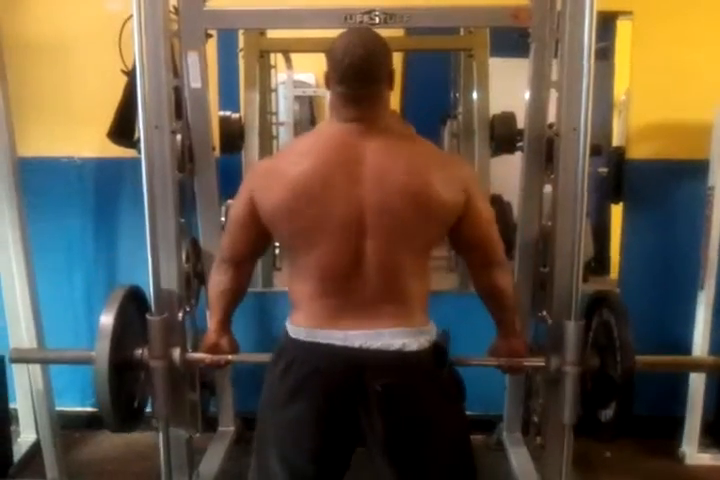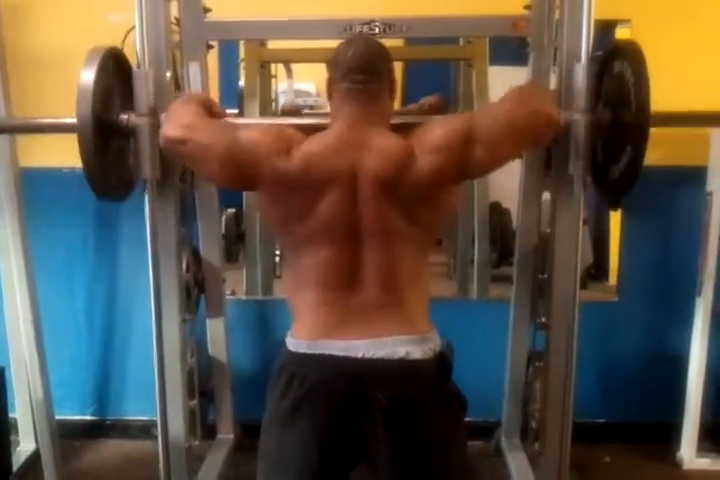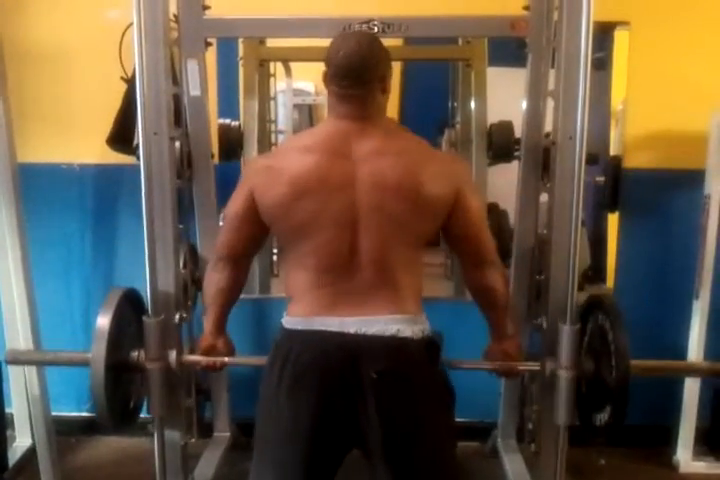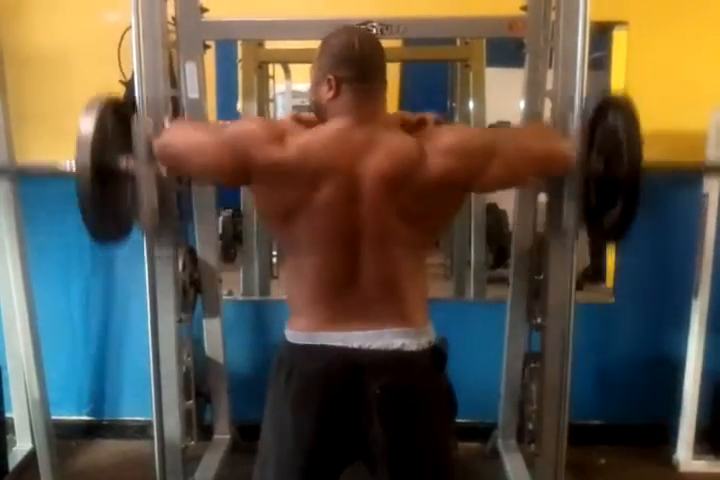
dt=1s
person 1, frame 1
left shoulder: (273, 171)
right shoulder: (445, 171)
left elbow: (231, 261)
right elbow: (491, 265)
left wrist: (218, 329)
right wrist: (509, 334)
left hip: (310, 360)
right hip: (406, 359)
person 1, frame 2
left shoulder: (278, 158)
right shoulder: (432, 156)
left elbow: (176, 130)
right elbow: (539, 111)
left wrist: (199, 105)
left hip: (311, 370)
right hip: (409, 369)
person 1, frame 3
left shoulder: (271, 166)
right shoulder: (439, 168)
left elbow: (227, 260)
right elbow: (483, 265)
left wrist: (213, 330)
right wrist: (502, 335)
left hip: (306, 350)
right hip: (399, 353)
person 1, frame 4
left shoulder: (273, 152)
right shoulder: (440, 157)
left elbow: (170, 143)
right elbow: (556, 150)
left hip: (310, 361)
right hip: (404, 362)
